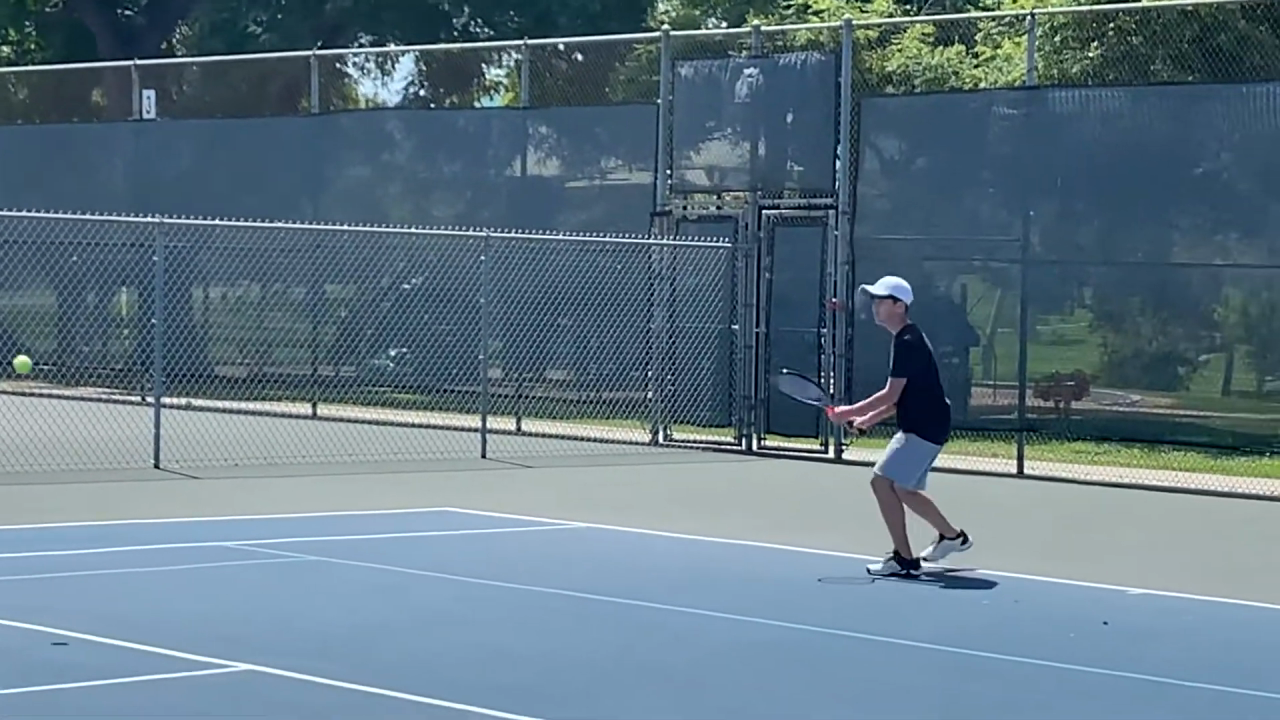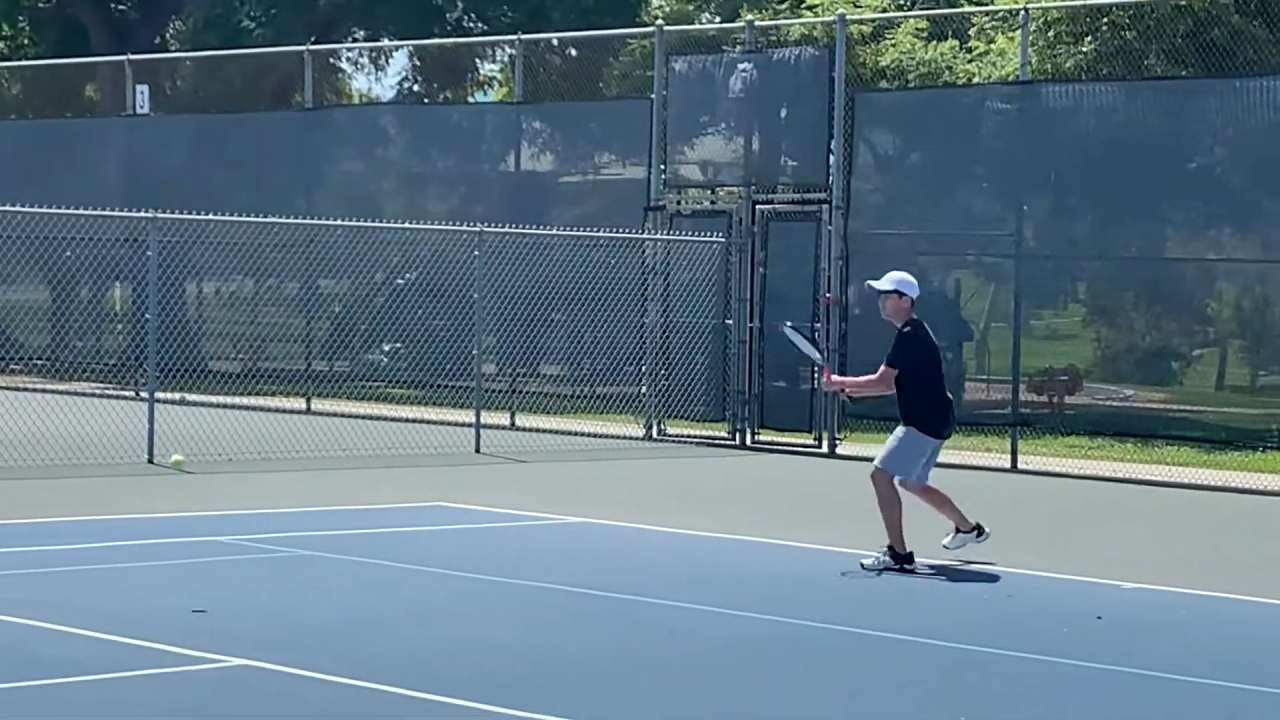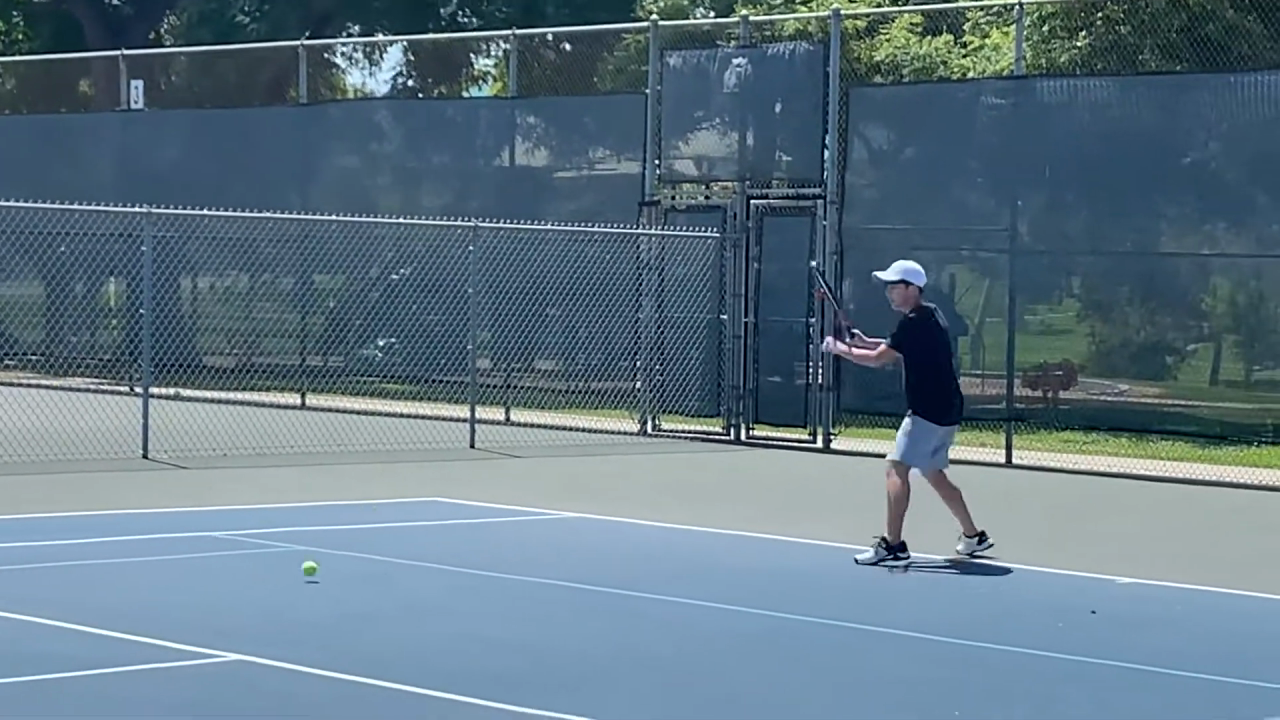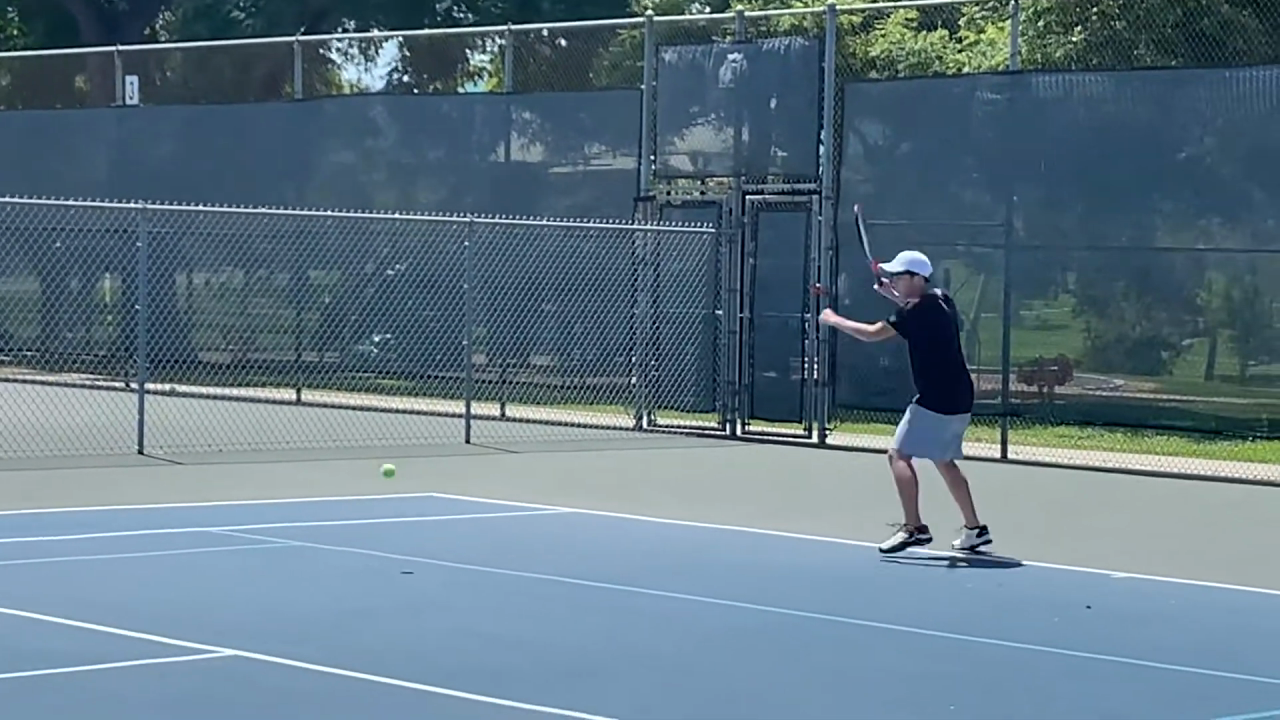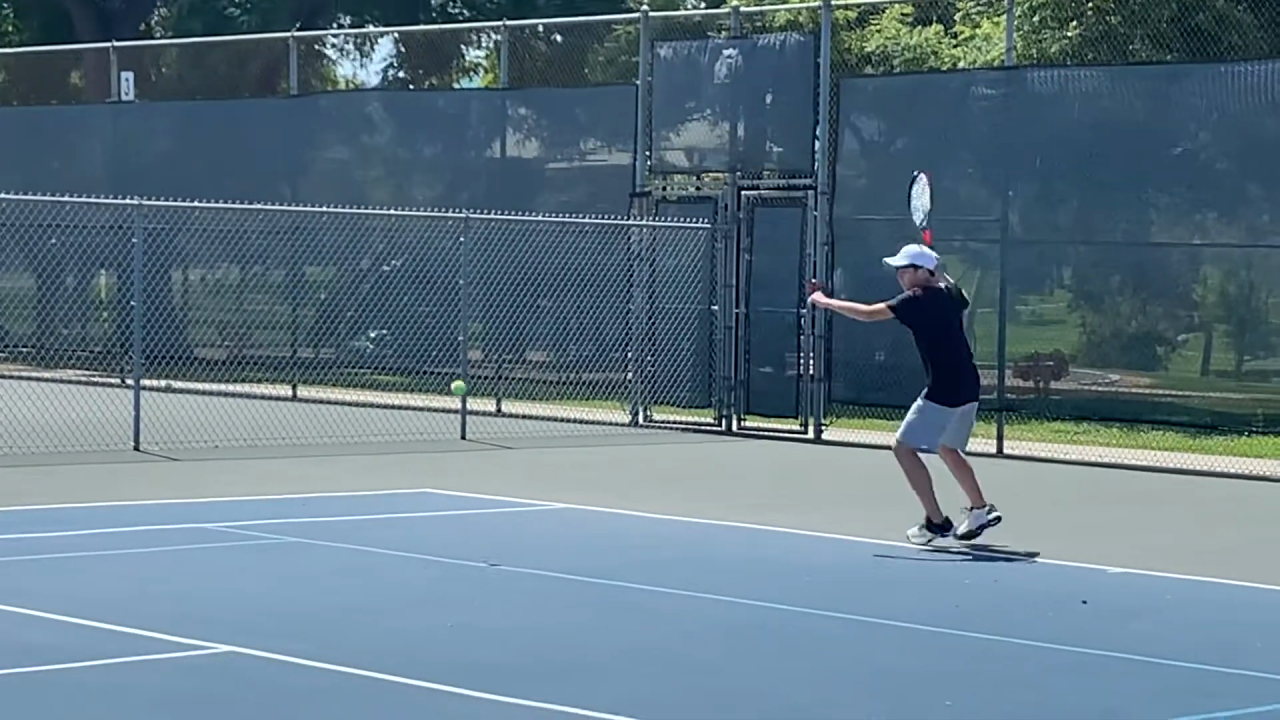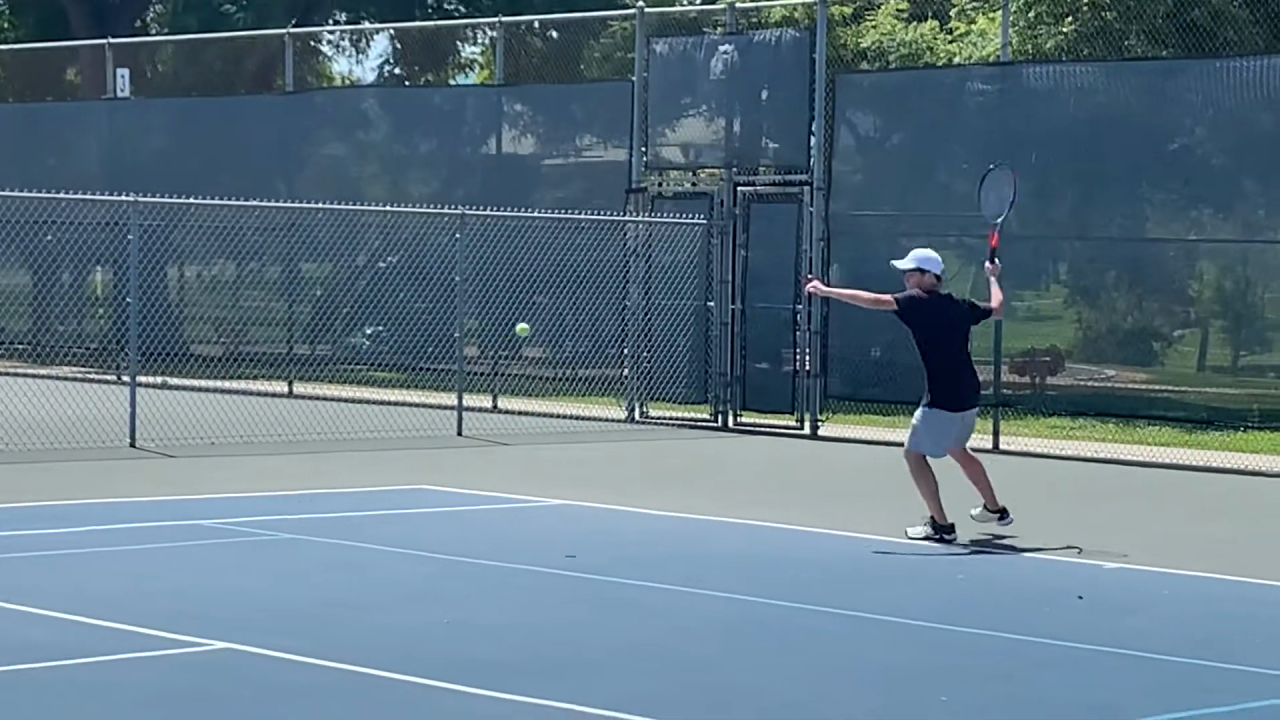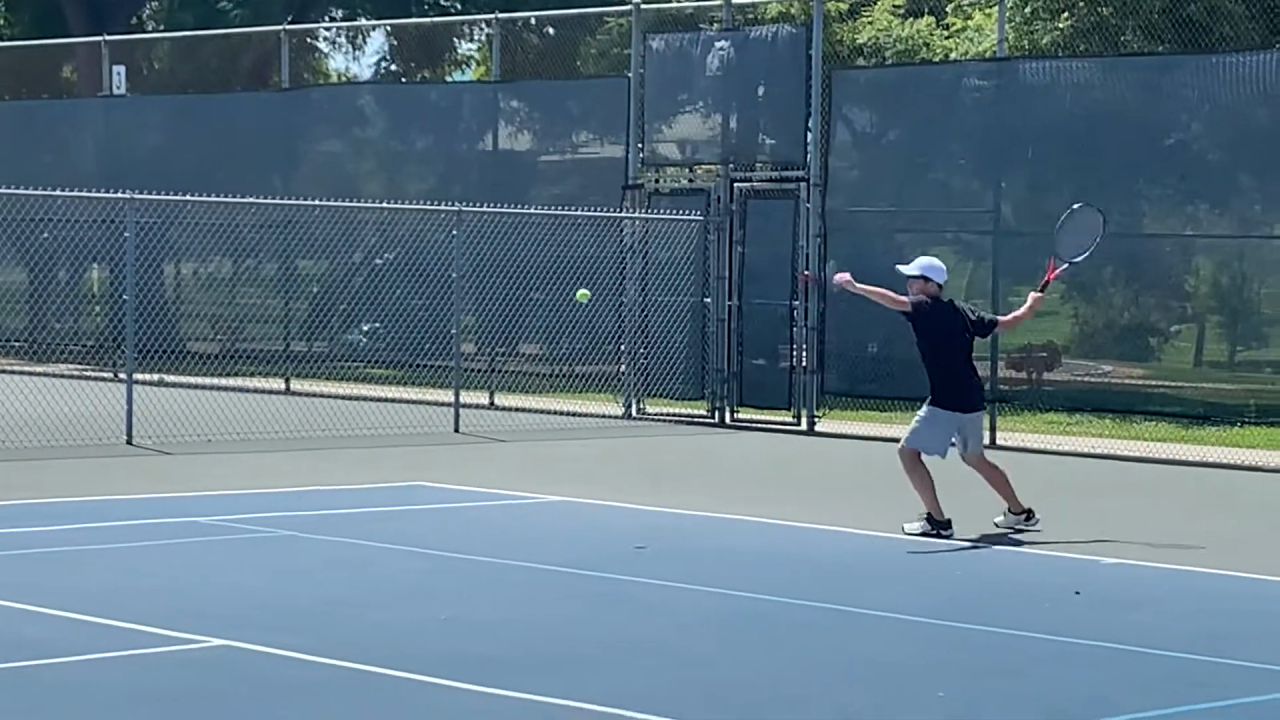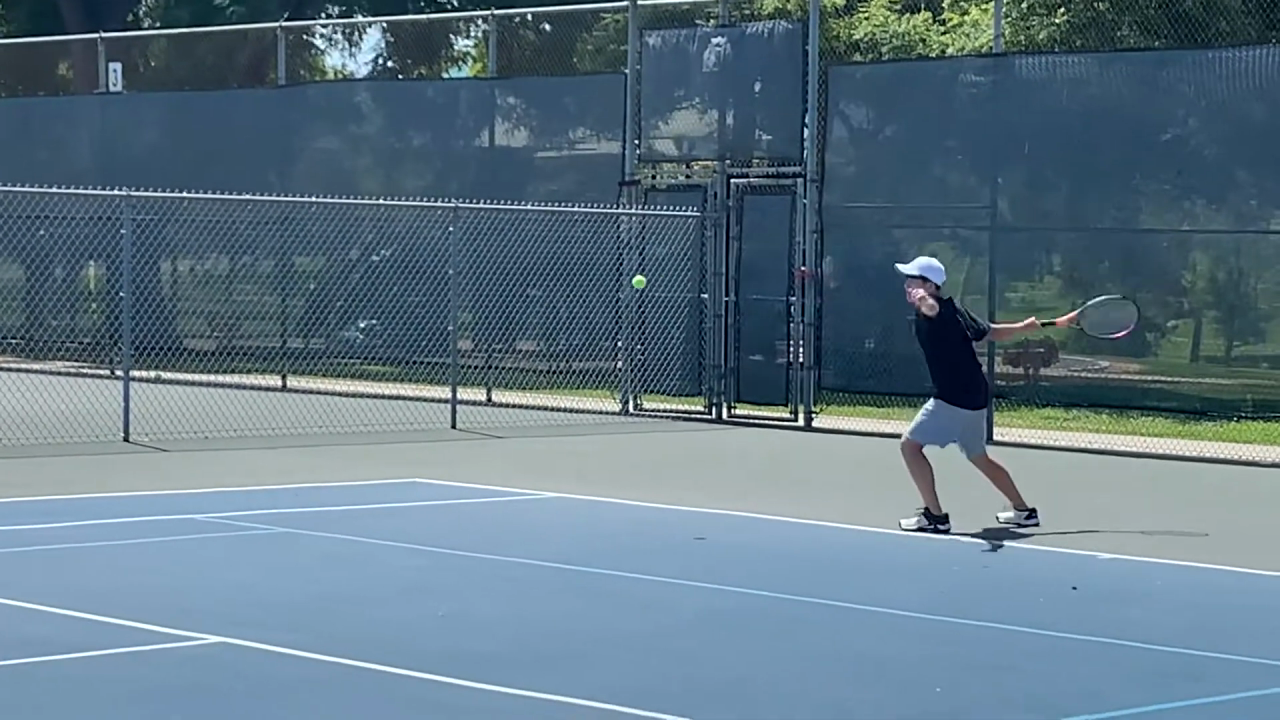
dt=0.1s
person 1, frame 1
left shoulder: (908, 342)
right shoulder: (902, 339)
left elbow: (891, 395)
left wrist: (851, 411)
right wrist: (873, 418)
left hip: (924, 427)
right hip: (921, 426)
left knee: (881, 482)
right knee: (902, 489)
left ankle: (905, 558)
right ankle: (952, 536)
person 1, frame 2
left shoulder: (908, 336)
right shoulder: (916, 331)
left elbow: (881, 381)
right elbow: (898, 382)
left wrist: (840, 382)
right wrist: (858, 389)
left hip: (920, 423)
right hip: (936, 420)
left knee: (882, 476)
right knee: (914, 484)
left ankle: (898, 554)
right ankle: (968, 528)
person 1, frame 3
left shoulder: (914, 322)
right shoulder: (930, 315)
left elbow: (877, 358)
left wrist: (840, 349)
right wrist: (868, 342)
left hip: (928, 410)
right hip: (946, 409)
left knee: (895, 468)
right knee: (934, 474)
left ankle: (893, 544)
right ankle: (974, 536)
person 1, frame 4
left shoulder: (915, 309)
right shoulder: (943, 302)
left elbow: (872, 333)
left wrist: (833, 320)
right wrist: (895, 296)
left hip: (935, 401)
right hip: (961, 399)
left knee: (899, 456)
right knee: (945, 463)
left ankle: (913, 529)
right ankle: (976, 530)
person 1, frame 5
left shoulder: (915, 299)
right shoulder: (950, 293)
left elbow: (869, 313)
right elbow: (964, 301)
left wrist: (825, 301)
right wrist: (938, 271)
left hip: (942, 392)
right hip: (968, 390)
left knee: (904, 448)
right knee: (948, 450)
left ankle: (936, 521)
right ankle: (981, 509)
person 1, frame 6
left shoulder: (917, 301)
right shoulder: (957, 304)
left elbow: (872, 300)
right elbow: (995, 308)
left wrist: (826, 290)
right wrist: (993, 277)
left hip: (942, 398)
right hip: (969, 395)
left knee: (915, 456)
right knee: (957, 451)
left ankle: (941, 524)
right ankle: (994, 509)
person 1, frame 7
left shoulder: (925, 308)
right shoulder: (962, 311)
left elbow: (895, 301)
right elbow: (1008, 323)
left wrist: (855, 286)
right wrist: (1033, 303)
left hip: (945, 401)
right hip: (973, 400)
left knee: (908, 452)
right knee: (974, 458)
left ankle: (937, 521)
right ankle: (1019, 512)
person 1, frame 8
left shoulder: (931, 308)
right shoulder: (953, 308)
left elbow: (930, 307)
right elbow: (996, 333)
left wrist: (921, 299)
right wrist: (1026, 327)
left hip: (952, 398)
right hip: (973, 397)
left knee: (910, 445)
right knee: (979, 457)
left ankle: (934, 515)
right ankle: (1024, 511)
